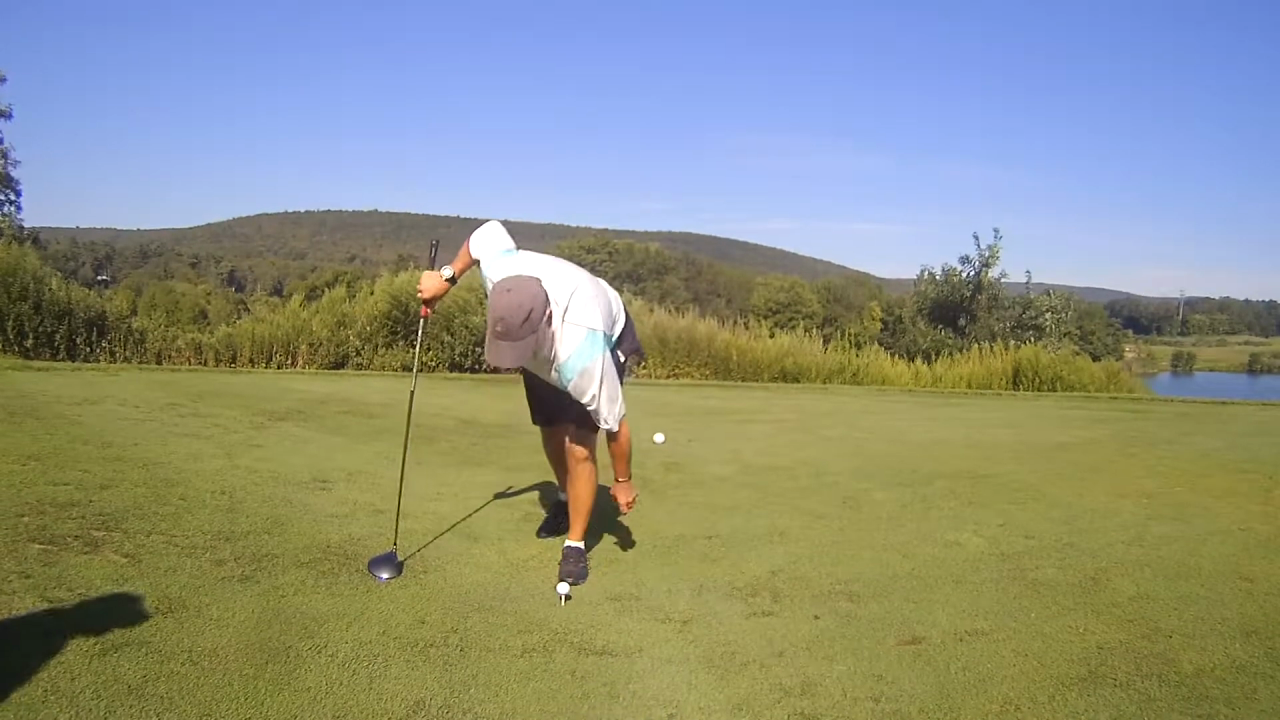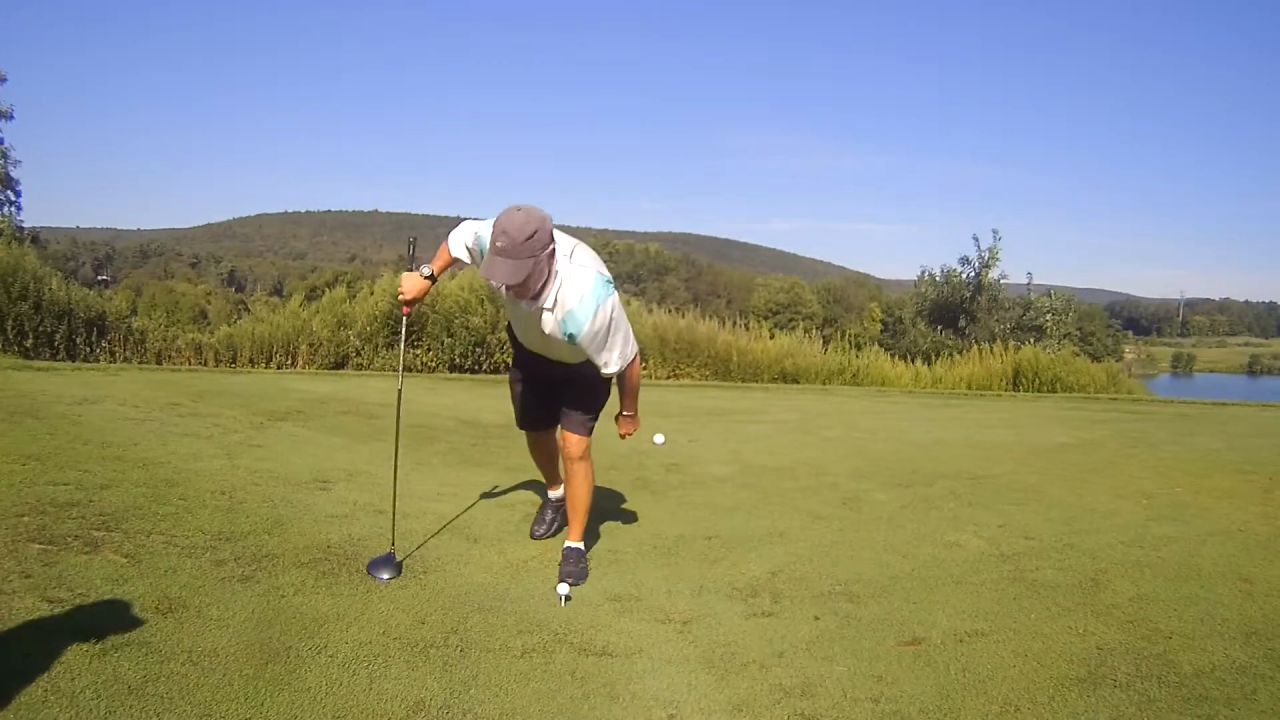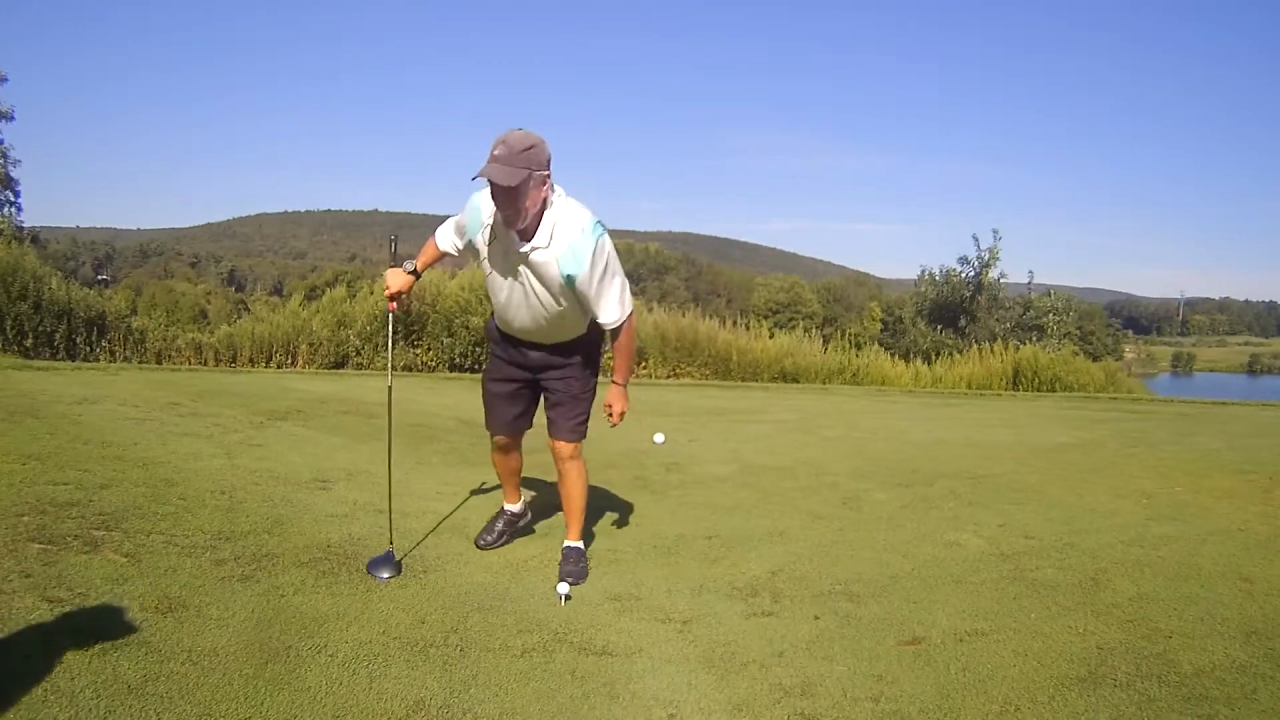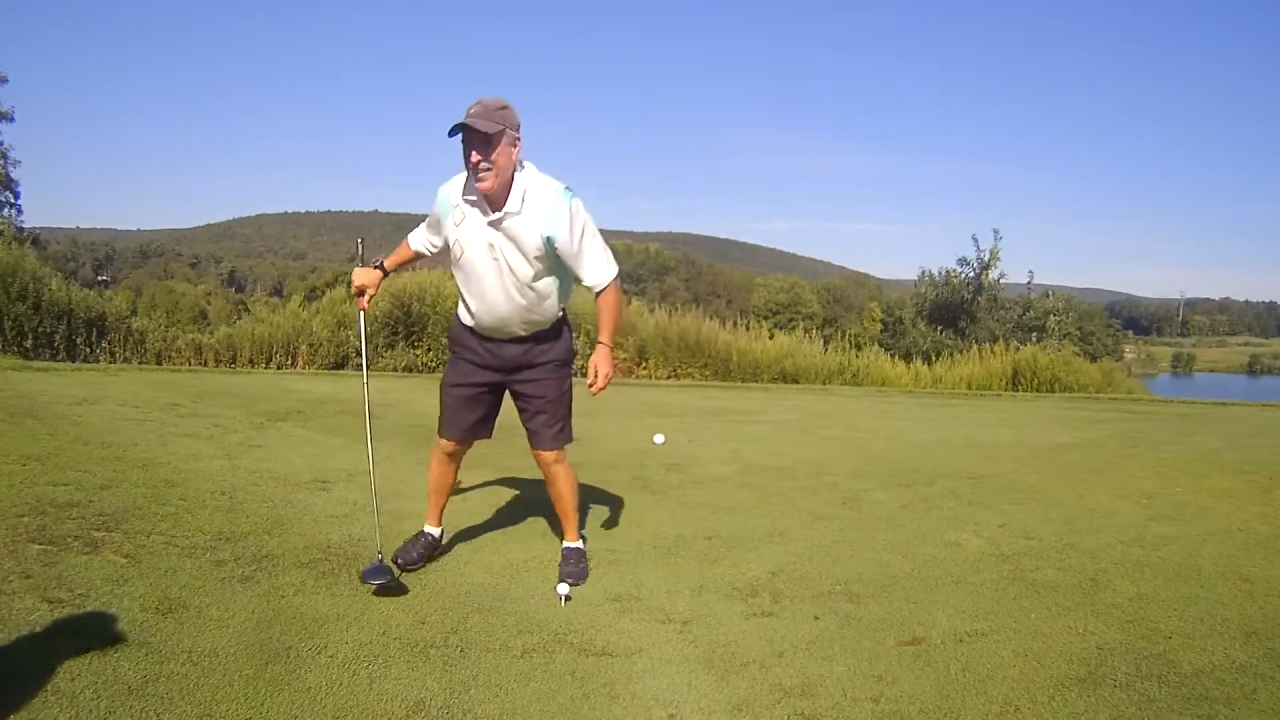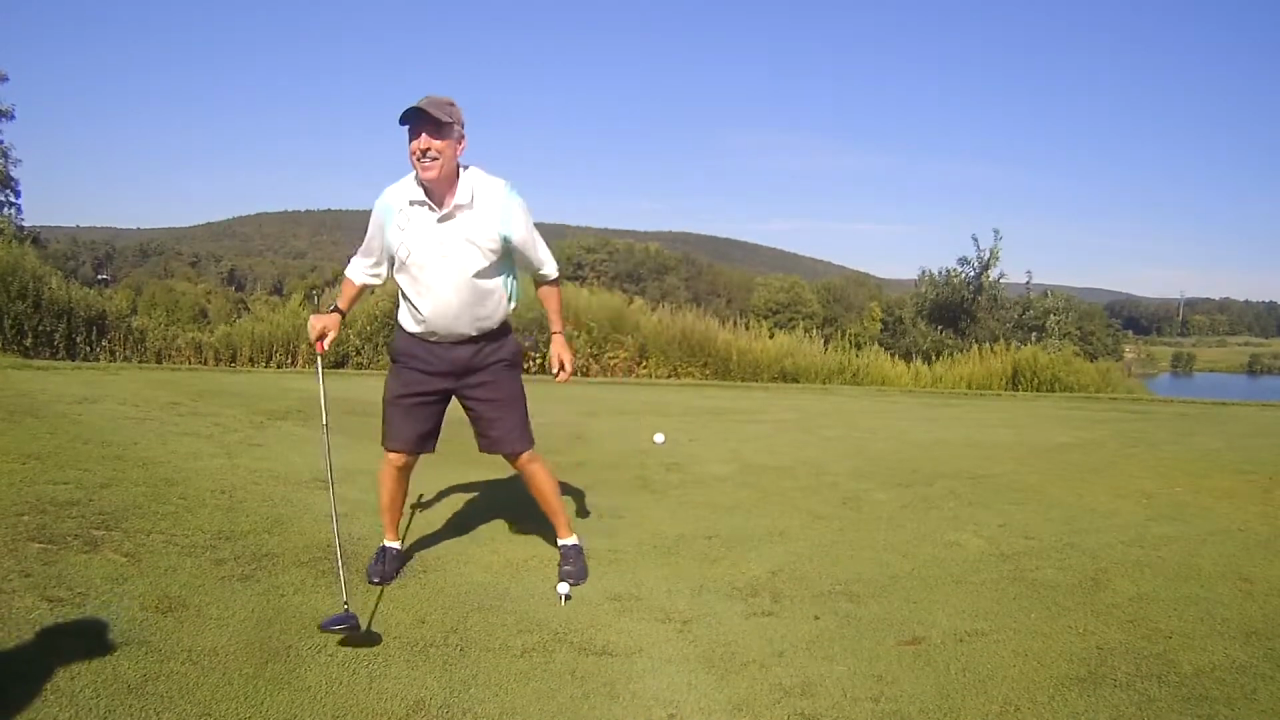
dt=0.2s
person 1, frame 1
left shoulder: (580, 355)
right shoulder: (501, 273)
left elbow: (616, 425)
right elbow: (489, 232)
left wrist: (622, 482)
right wrist: (447, 277)
left hip: (607, 342)
right hip: (548, 347)
left knee: (579, 445)
right knee: (552, 432)
left ankle: (575, 545)
right ankle: (565, 500)
person 1, frame 2
left shoulder: (588, 299)
right shoulder: (495, 242)
left elbow: (626, 361)
right elbow: (460, 235)
left wrist: (628, 414)
right wrist: (427, 276)
left hip: (586, 356)
right hip: (531, 343)
left knee: (574, 444)
right knee: (537, 433)
left ankle: (575, 546)
right ankle: (555, 494)
person 1, frame 3
left shoulder: (582, 234)
right shoulder: (481, 211)
left elbow: (621, 317)
right elbow: (448, 237)
left wrist: (619, 384)
right wrist: (410, 272)
left hip: (570, 350)
right hip: (510, 342)
left knee: (565, 448)
right knee: (503, 436)
left ankle: (574, 544)
right ankle: (513, 508)
person 1, frame 4
left shoulder: (555, 202)
right shoulder: (451, 197)
left elbow: (605, 277)
right elbow: (425, 239)
left wrist: (603, 346)
right wrist: (380, 270)
left hip: (541, 346)
right hip: (474, 342)
left knee: (549, 454)
right knee: (449, 443)
left ankle: (573, 544)
right ankle: (431, 531)
person 1, frame 5
left shoulder: (498, 199)
right shoulder: (392, 202)
left elbow: (545, 270)
right elbow: (367, 264)
left wrist: (557, 335)
right wrist: (336, 313)
left hip: (488, 349)
right hip: (418, 349)
left knee: (521, 454)
right knee: (397, 456)
left ankle: (567, 540)
right ankle: (391, 543)
